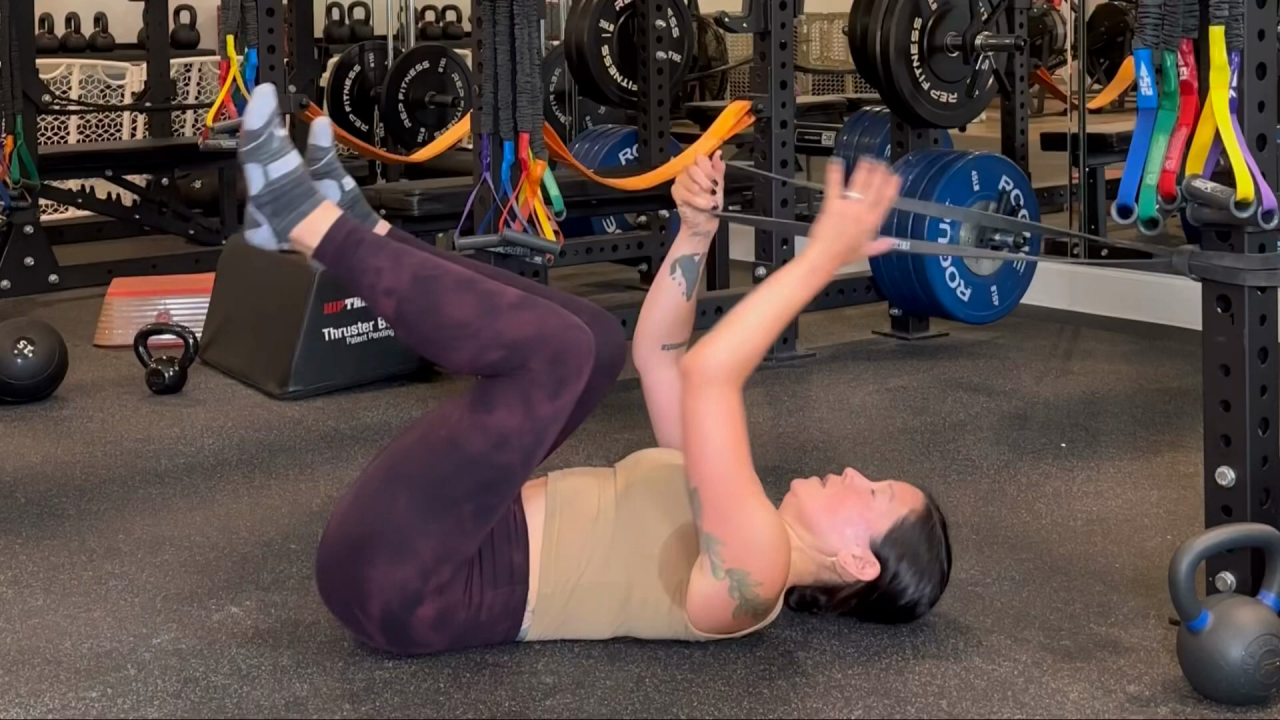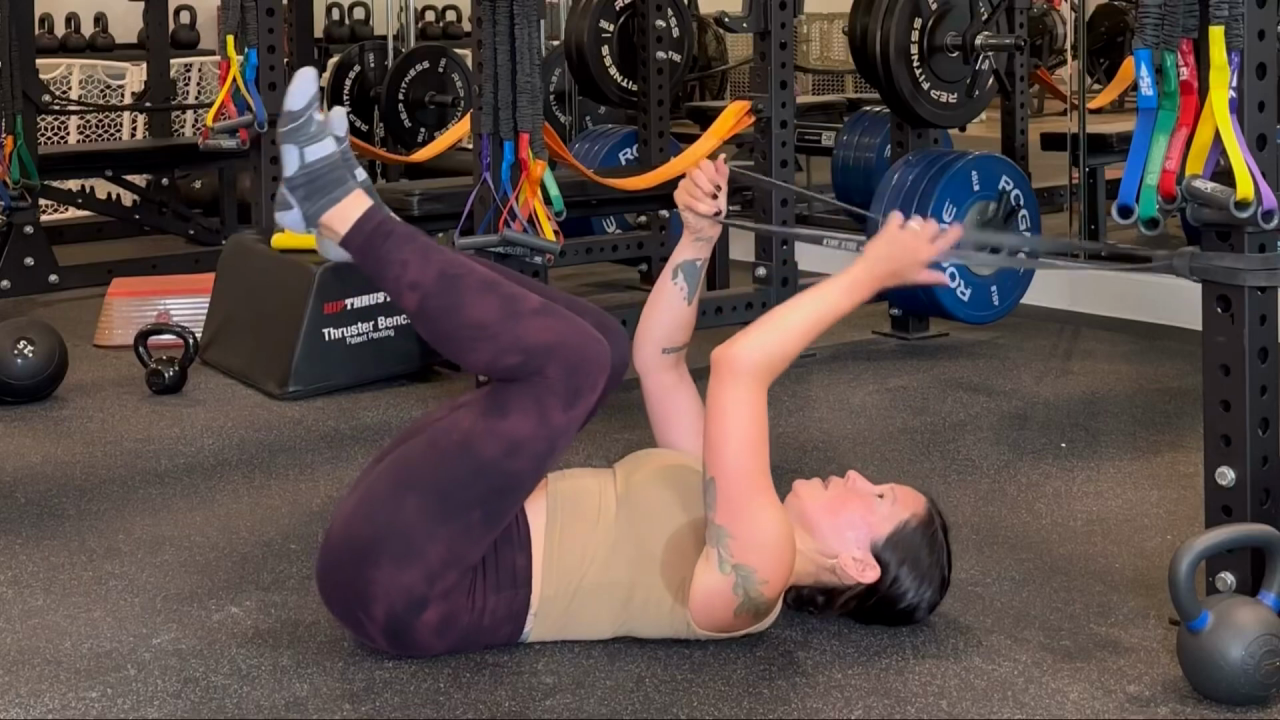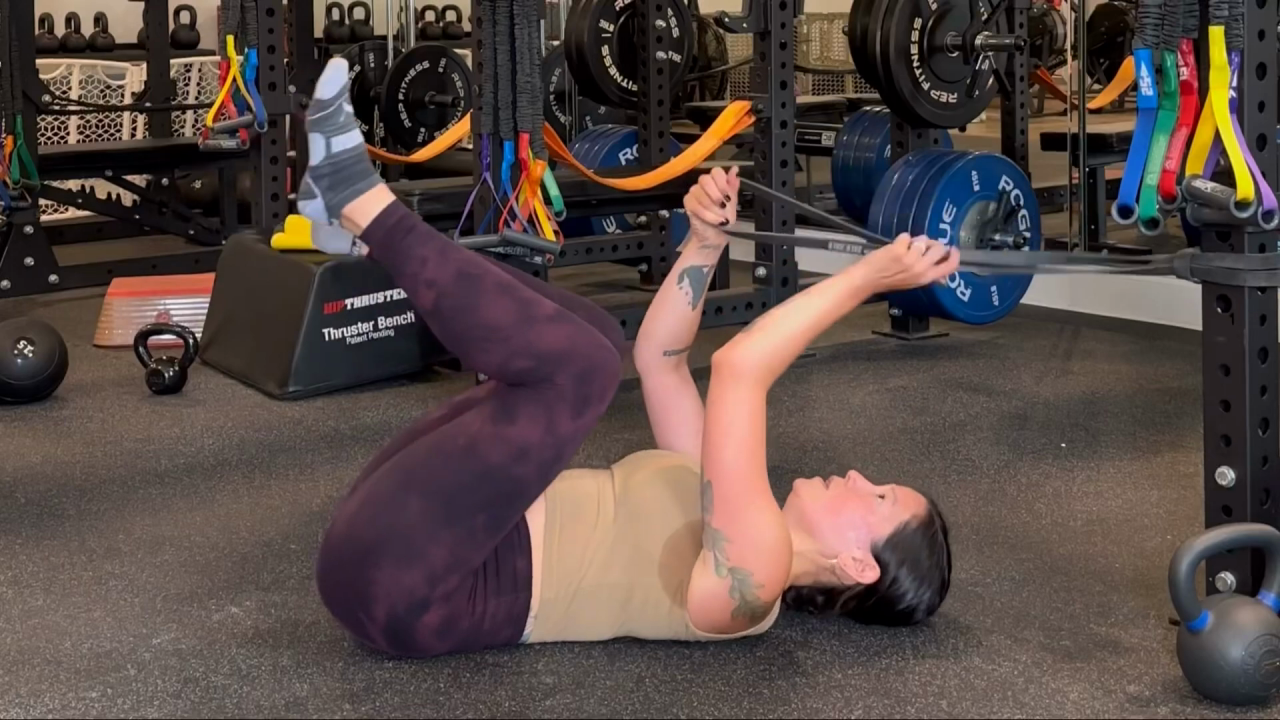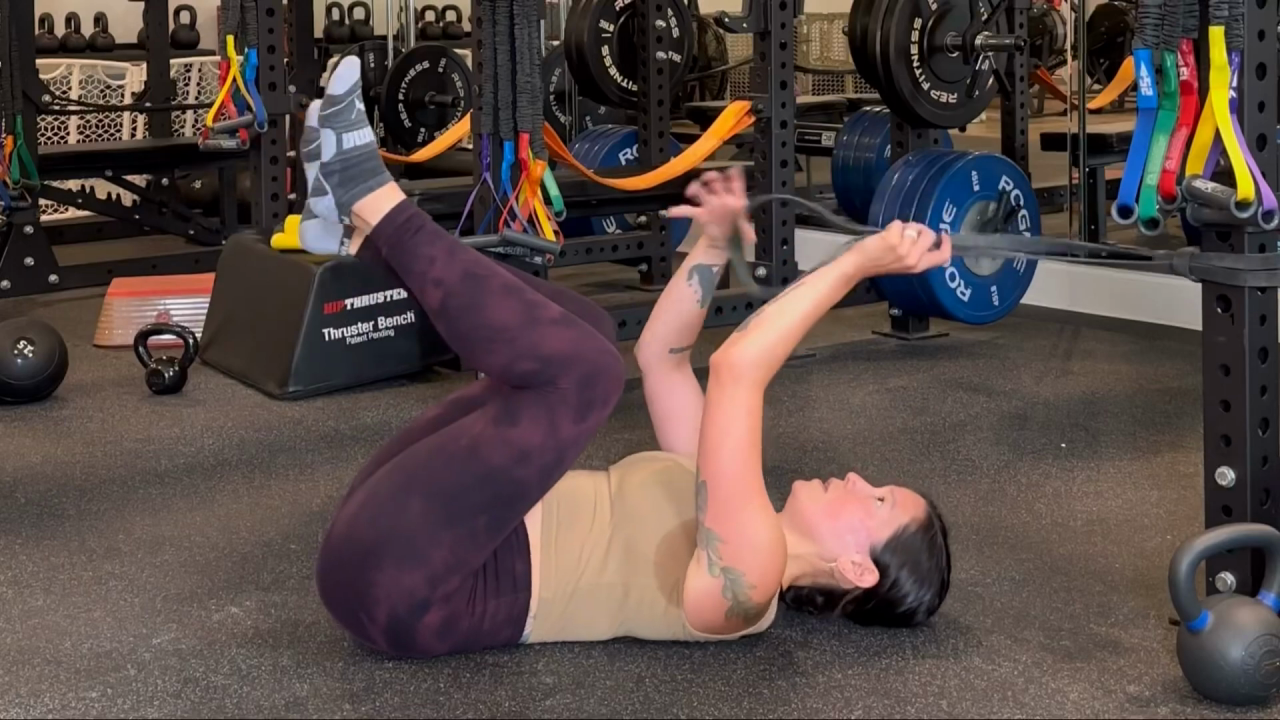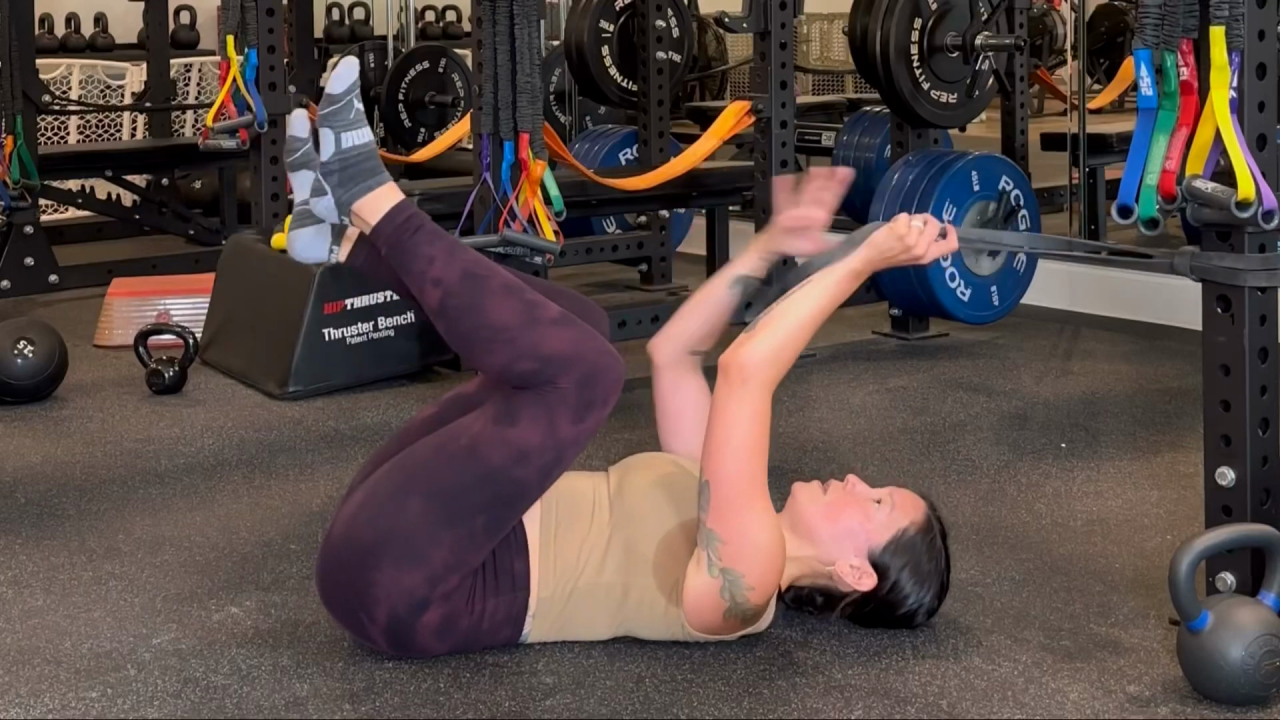
dt=0.1s
person 1, frame 1
left shoulder: (749, 578)
right shoulder: (729, 519)
left elbow: (707, 377)
right elbow: (657, 349)
left wrist: (821, 258)
right wrist: (698, 229)
left hip: (399, 580)
right hip: (397, 535)
left knee: (551, 343)
right knee: (594, 333)
left ankle: (310, 221)
right ankle: (354, 229)
person 1, frame 2
left shoulder: (752, 576)
right shoulder: (737, 516)
left elbow: (737, 369)
right elbow: (661, 353)
left wrist: (865, 276)
right wrist: (699, 234)
left hip: (396, 574)
right hip: (407, 543)
left knee: (567, 355)
right knee: (598, 338)
left ankle: (340, 209)
right ankle: (365, 224)
person 1, frame 3
left shoulder: (750, 578)
right shoulder: (737, 519)
left elbow: (738, 370)
right elbow: (657, 355)
left wrist: (866, 278)
right wrist: (703, 238)
left hip: (395, 578)
right hip: (406, 524)
left knee: (577, 360)
right knee: (589, 332)
left ankle: (363, 204)
right ankle: (365, 228)
person 1, frame 4
left shoulder: (746, 578)
right shoulder: (726, 514)
left elbow: (735, 369)
right elbow: (660, 354)
left wrist: (856, 262)
right wrist: (714, 242)
left hip: (395, 576)
right hip: (404, 525)
left knee: (581, 366)
right knee: (580, 333)
left ankle: (373, 202)
right ankle: (359, 234)
person 1, frame 5
left shoulder: (746, 576)
right shoulder: (751, 530)
left elbow: (744, 372)
right elbow: (673, 348)
left wrist: (864, 260)
right wrist: (777, 248)
left hip: (395, 577)
right hip: (409, 528)
left knee: (583, 365)
right knee: (572, 327)
left ankle: (370, 201)
right ankle: (348, 238)
